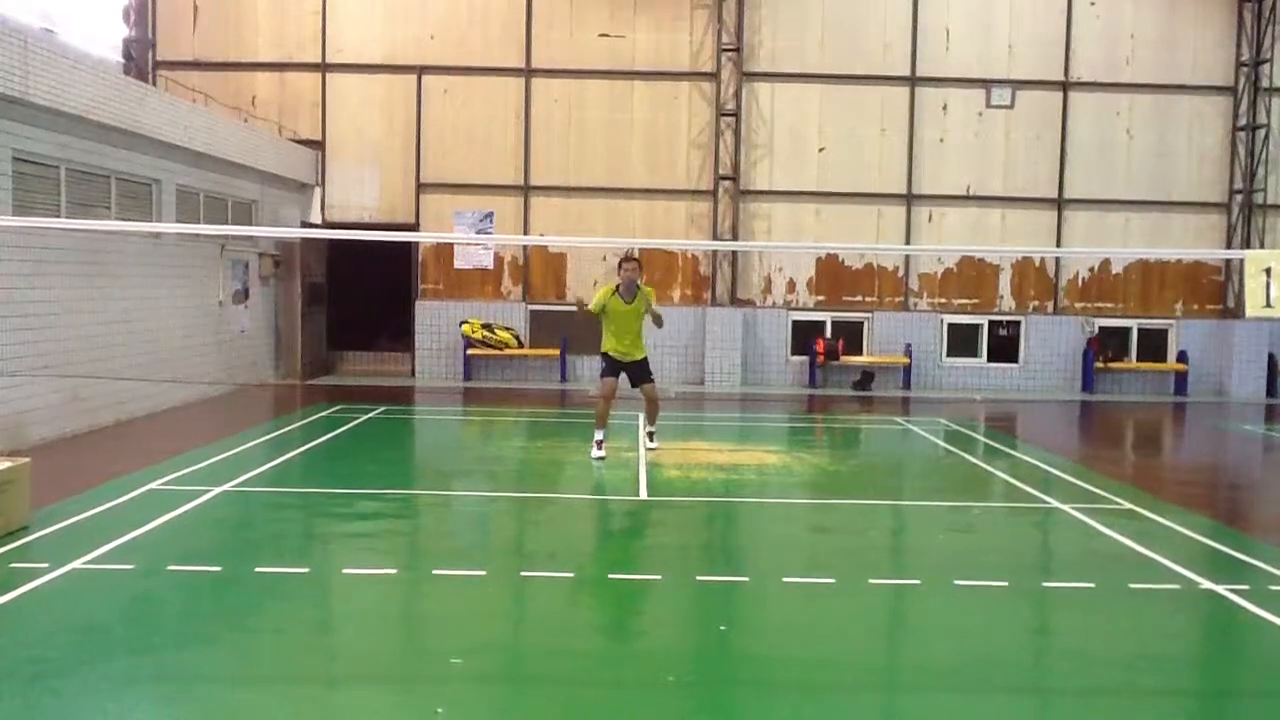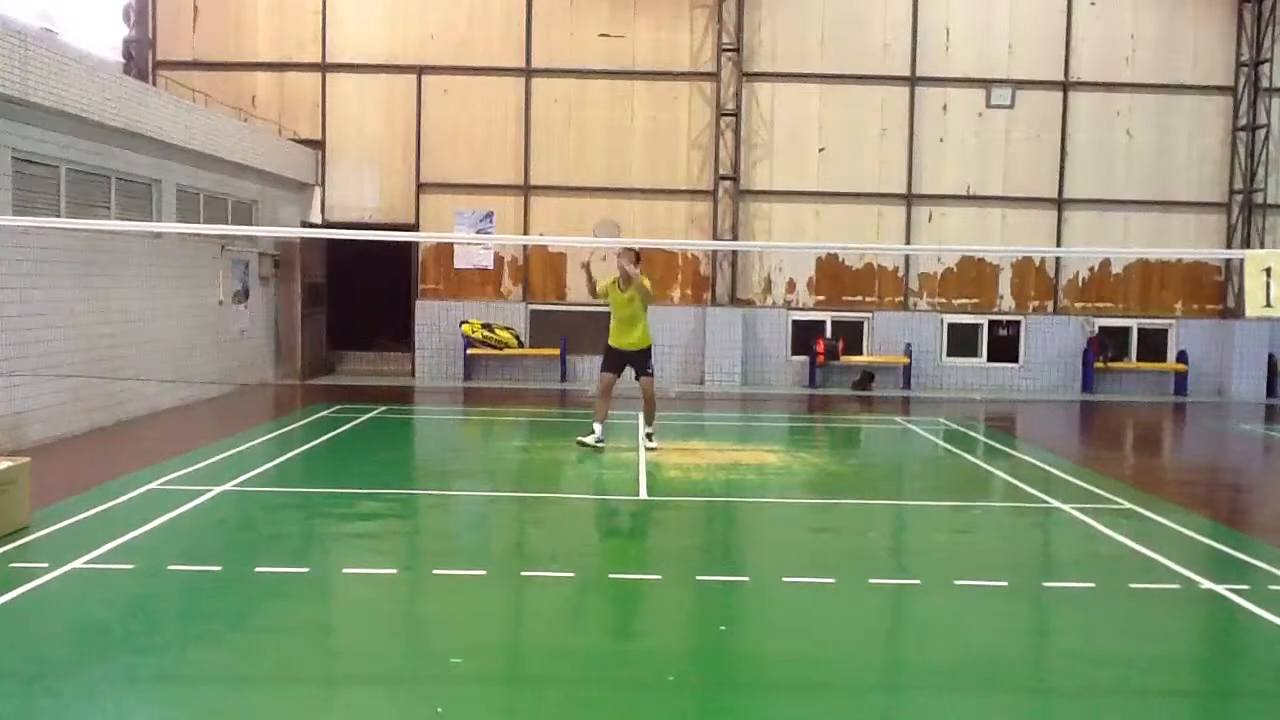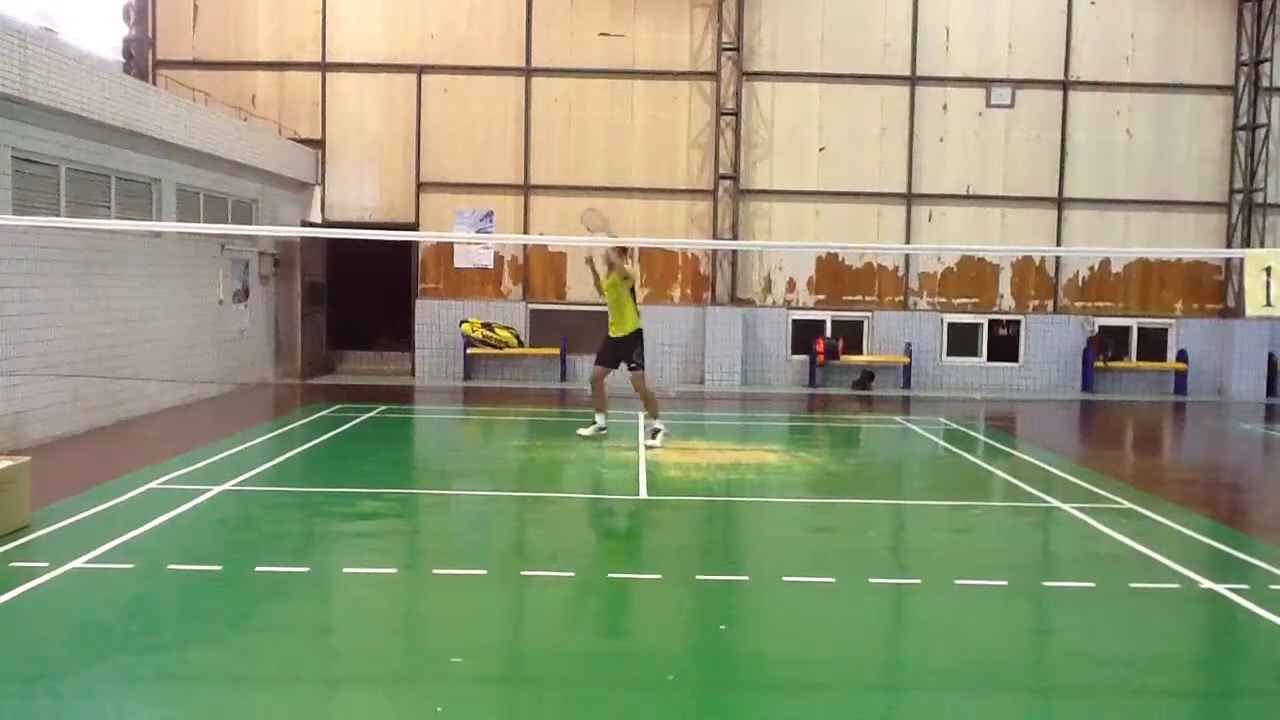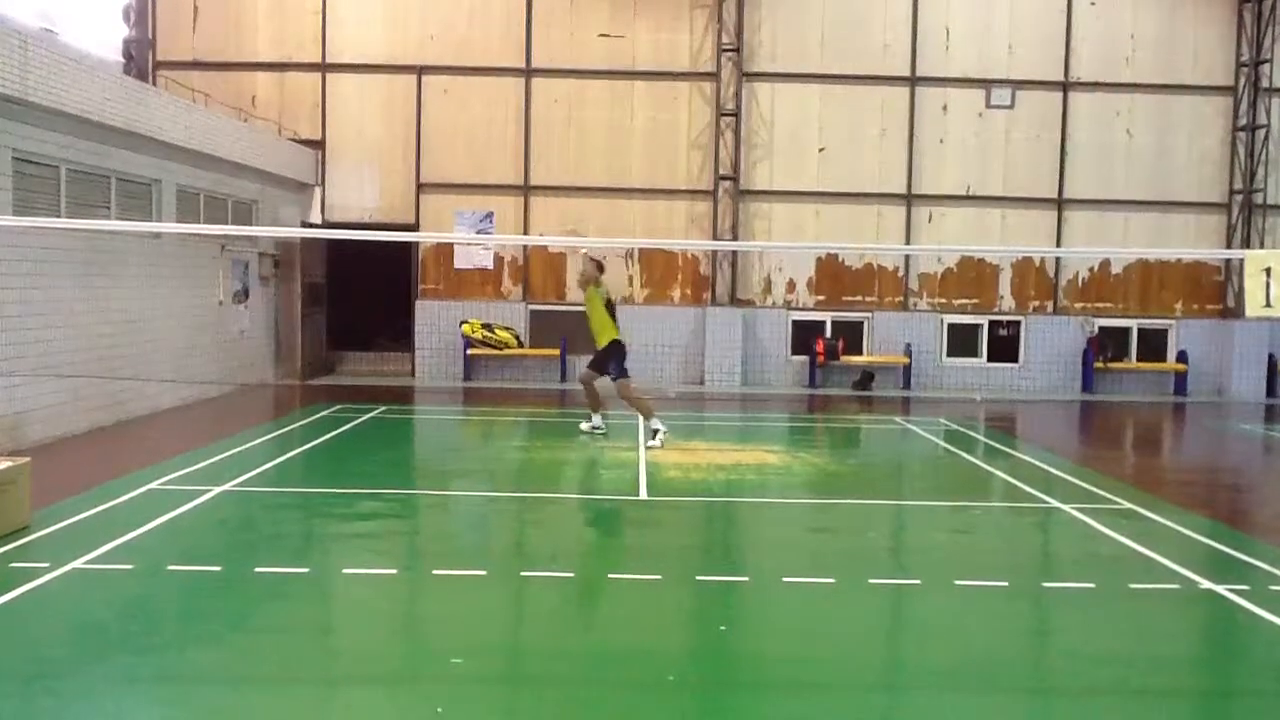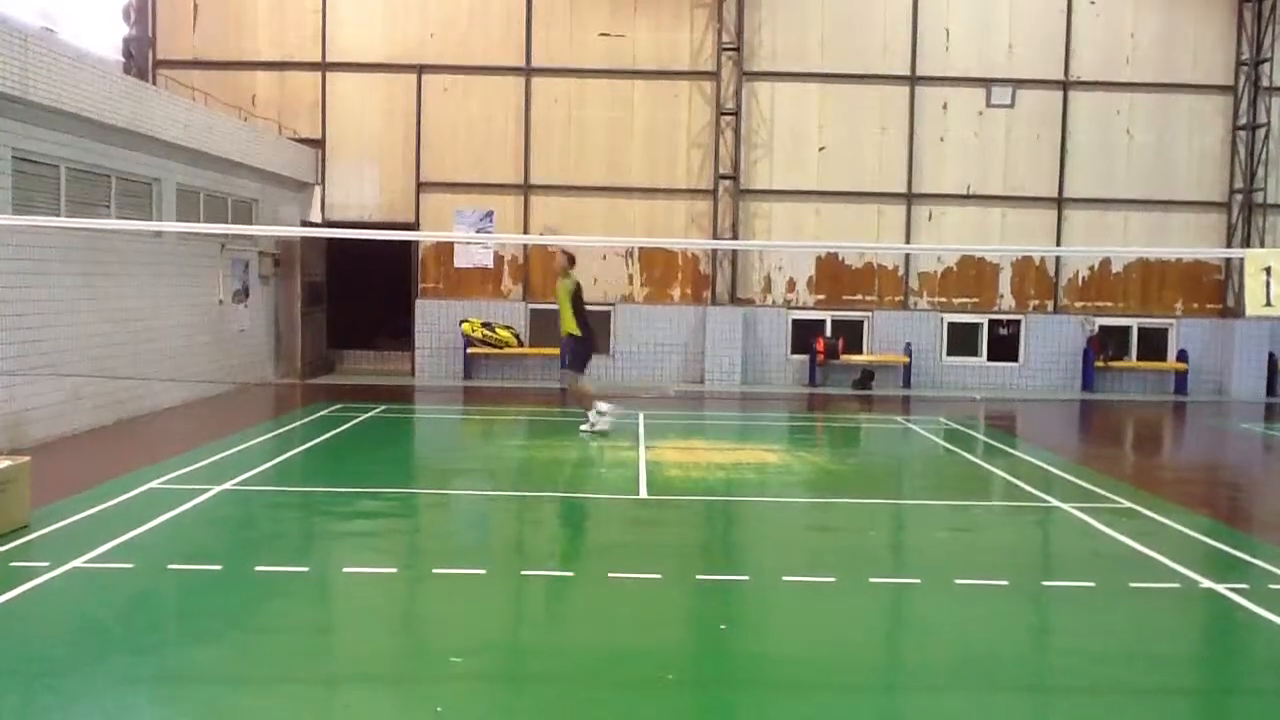
dt=0.2s
person 1, frame 1
left shoulder: (647, 294)
right shoulder: (606, 293)
left elbow: (659, 325)
right elbow: (590, 313)
left wrist: (654, 311)
left hip: (637, 354)
right hip: (612, 353)
left knee: (652, 397)
right knee: (606, 393)
left ankle: (649, 431)
right ankle: (598, 440)
person 1, frame 2
left shoulder: (642, 283)
right shoulder: (610, 284)
left elbow: (648, 298)
right elbow: (594, 293)
left wrist: (632, 274)
right wrist: (589, 273)
left hip: (641, 346)
right hip: (615, 345)
left knee: (648, 392)
right knee: (603, 388)
left ankle: (648, 432)
right ankle: (597, 433)
person 1, frame 3
left shoulder: (625, 274)
right shoulder: (607, 277)
left elbow: (622, 269)
left wrist: (614, 255)
right wrist: (592, 268)
left hip: (631, 334)
right hip: (613, 335)
left knee: (639, 385)
right knee: (595, 378)
left ankle: (657, 427)
right ankle: (600, 423)
person 1, frame 4
left shoulder: (598, 289)
right shoulder: (591, 293)
left elbow: (594, 276)
left wrist: (586, 259)
right wrist: (584, 286)
left hip: (612, 346)
right hip: (604, 347)
left knee: (625, 393)
right knee: (585, 379)
left ankle: (657, 428)
right ankle: (596, 421)
person 1, frame 5
left shoulder: (569, 281)
right shoulder: (563, 283)
left elbow: (563, 267)
left wrist: (559, 254)
left hip: (578, 338)
right hip: (575, 337)
left knee: (571, 381)
right knee: (573, 382)
left ankle: (602, 409)
right ankle: (595, 417)
